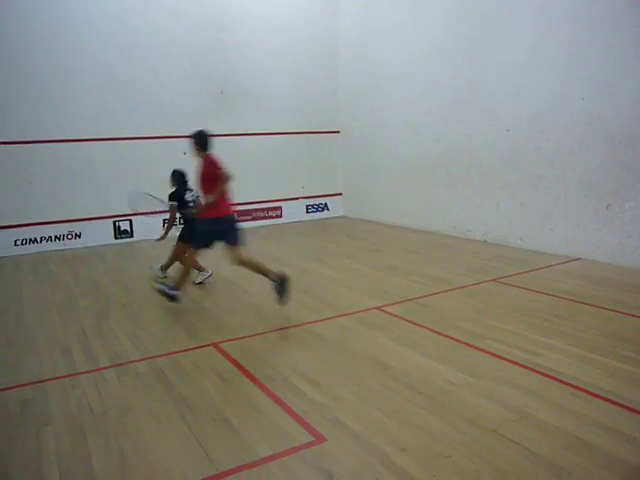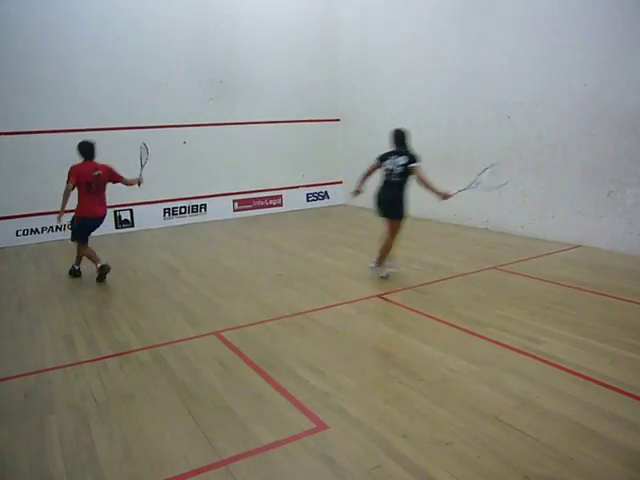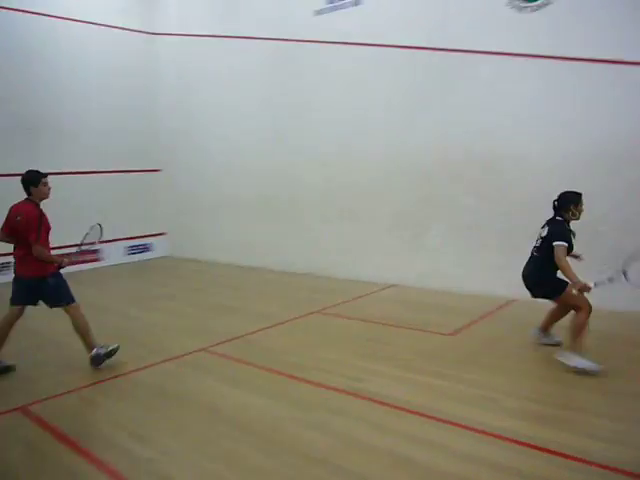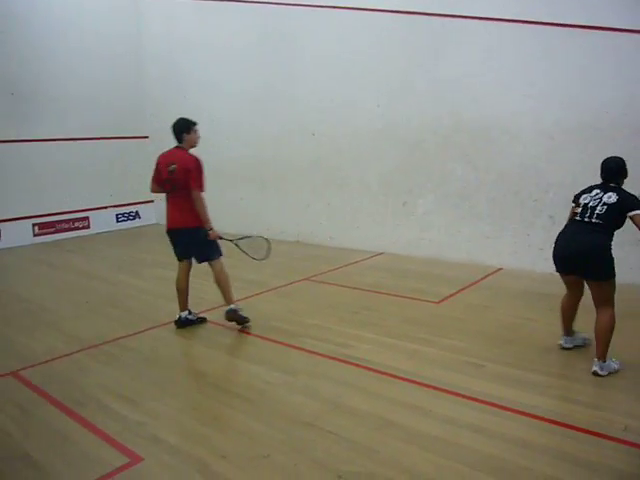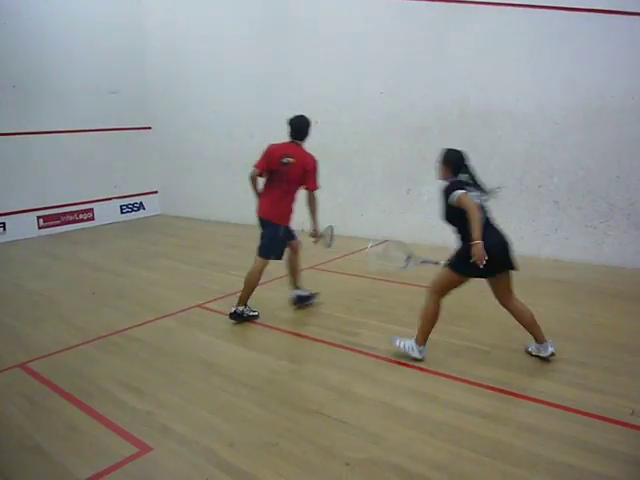
dt=1s
person 1, frame 1
left shoulder: (208, 160)
right shoulder: (210, 160)
left elbow: (227, 176)
left wrist: (213, 197)
right wrist: (203, 203)
left hip: (211, 215)
right hip: (226, 214)
left knee: (191, 252)
right knee: (238, 256)
left ankle: (175, 290)
right ankle: (277, 278)
person 1, frame 2
left shoulder: (76, 169)
right shoulder: (105, 169)
left elbow: (69, 189)
right elbow: (125, 181)
left wrist: (62, 210)
right wrist: (137, 180)
left hip: (84, 213)
right hip: (101, 213)
left knee: (81, 244)
right knee: (82, 240)
left ankle: (100, 265)
right ankle: (76, 267)
person 1, frame 3
right shoulder: (36, 214)
right elbow: (38, 250)
right wrist: (59, 261)
left hip: (23, 272)
right hip: (42, 271)
right knee: (73, 308)
right ankle: (95, 351)
person 1, frame 4
left shoulder: (163, 158)
right shoulder: (192, 161)
left elbow: (154, 188)
right elbow: (197, 197)
right wrist: (210, 227)
left hip: (173, 224)
right hip: (193, 224)
left knee: (184, 265)
right knee: (216, 263)
left ankle: (184, 314)
right ankle: (231, 308)
person 1, frame 5
left shoulder: (273, 150)
right shoulder: (309, 161)
left elbow: (253, 175)
right elbow: (311, 196)
left wrist: (259, 195)
right wrist: (315, 226)
left hip: (265, 212)
right hip: (279, 217)
left knee: (293, 245)
right knee: (262, 262)
left ankle: (298, 292)
right ankle: (239, 308)
person 2, frame 1
left shoulder: (174, 195)
right shoulder: (191, 191)
left elbow: (173, 217)
left wrist: (165, 234)
left hip: (191, 225)
left knee: (179, 254)
right knee: (178, 250)
left ankle: (204, 271)
right ankle: (163, 269)
person 2, frame 2
left shoulder: (386, 156)
right shoulder: (410, 157)
left elbow: (368, 172)
right elbow: (421, 178)
left wrist: (358, 187)
right wrist: (438, 193)
left hip: (382, 196)
right hip: (394, 199)
left knee: (392, 231)
right knee: (392, 235)
left ankle: (381, 263)
right ankle: (378, 266)
person 2, frame 3
left shoulder: (553, 223)
right shoulder: (561, 230)
right elbow: (560, 260)
left wrist: (568, 252)
right wrist: (577, 282)
left hip: (532, 272)
right hip: (540, 277)
left knee: (566, 304)
right knee: (584, 307)
left ankle: (542, 333)
right ankle: (571, 354)
person 2, frame 4
left shoulder: (586, 192)
left hip: (564, 243)
right hip: (594, 249)
left knee: (573, 291)
right knee: (605, 307)
left ankle: (568, 337)
right ankle: (601, 362)
person 2, frame 5
left shoulder: (455, 189)
right shoulder: (471, 186)
left elbow: (473, 209)
left wrist: (476, 242)
left hip: (481, 248)
right hip: (497, 244)
left knee: (434, 294)
right knee: (508, 299)
left ankle: (419, 345)
right ankle: (543, 344)
